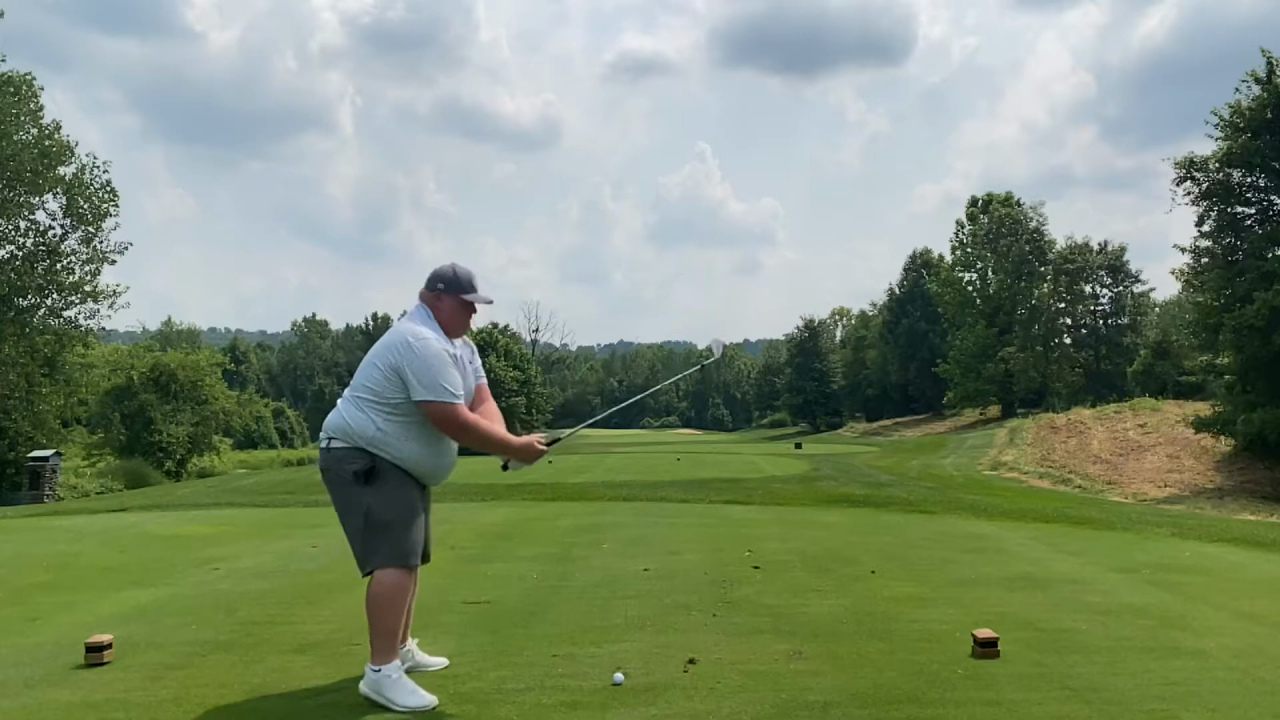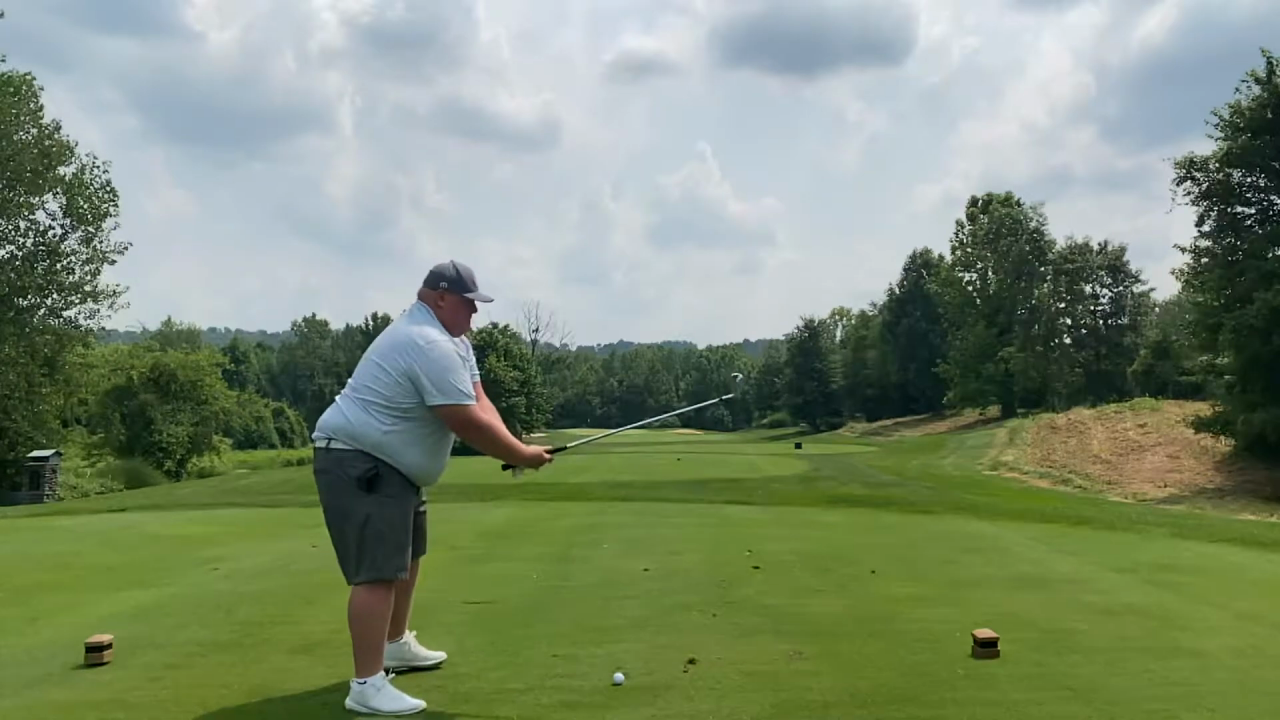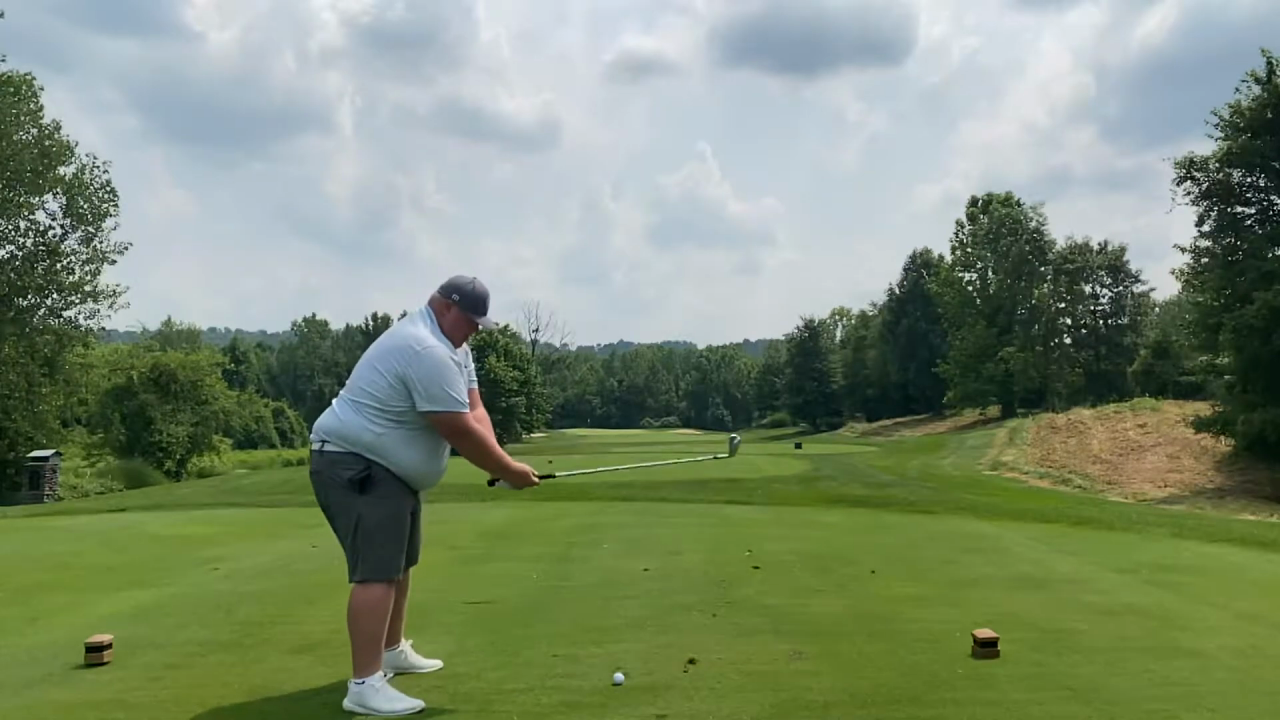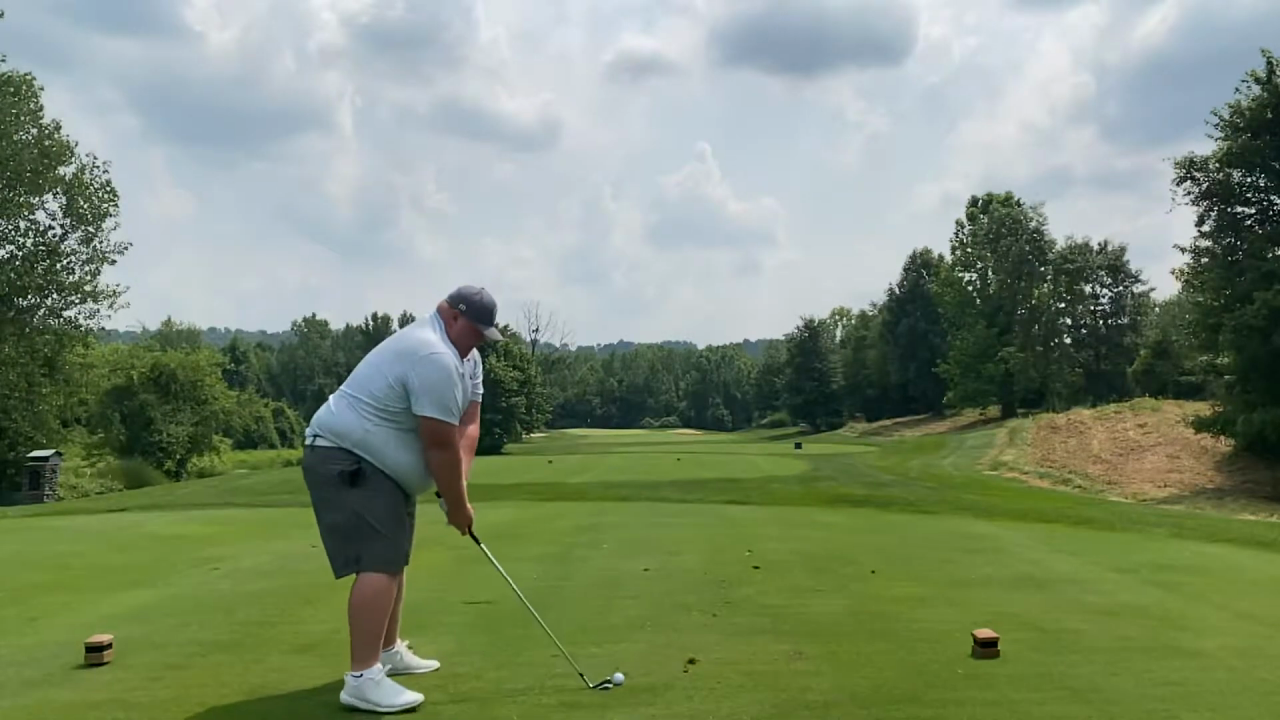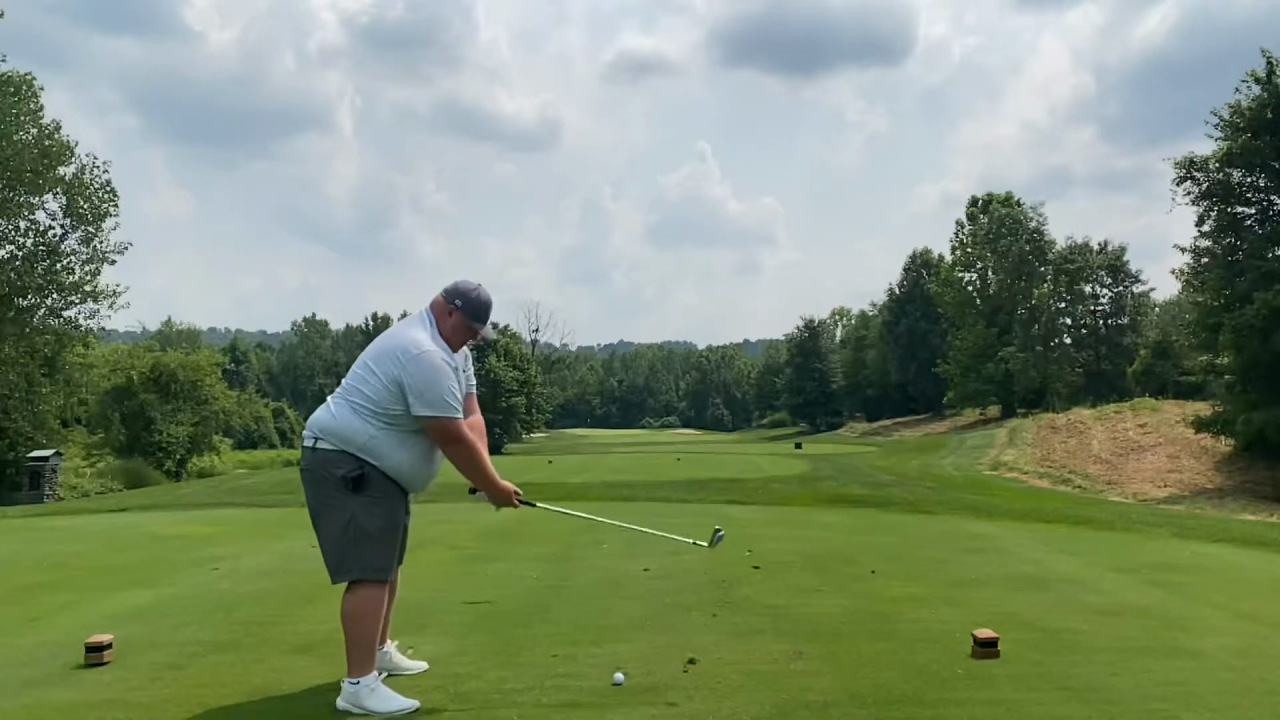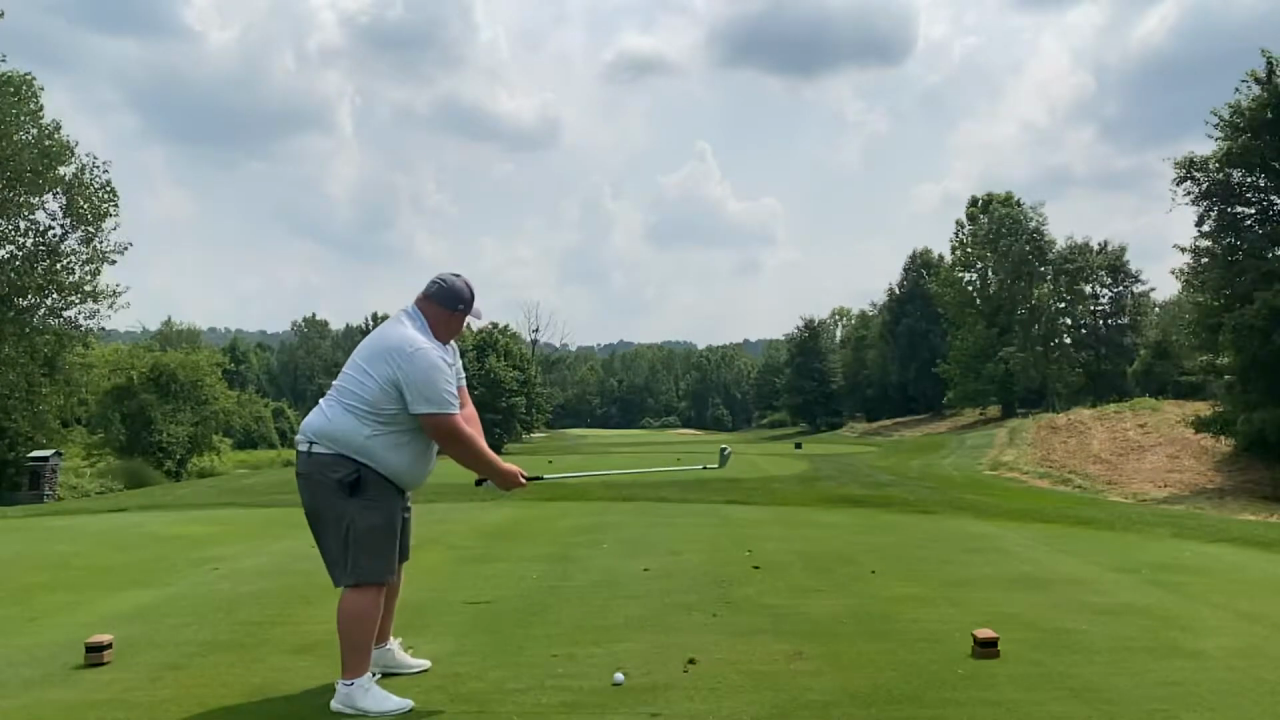
dt=0.5s
person 1, frame 1
left shoulder: (459, 344)
right shoulder: (422, 344)
left elbow: (482, 404)
right elbow: (454, 422)
left wrist: (507, 443)
right wrist: (513, 447)
left hip: (400, 466)
right hip: (363, 462)
left knee: (407, 558)
right knee: (394, 560)
left ankle: (400, 649)
right ankle: (382, 672)
person 1, frame 2
left shoulder: (450, 339)
right shoulder: (430, 347)
left elbow: (479, 404)
right elbow: (468, 424)
left wrist: (513, 446)
right wrist: (521, 455)
left hip: (387, 466)
right hip: (359, 464)
left knee: (405, 558)
right knee: (378, 571)
left ankle: (395, 644)
right ankle: (366, 685)
person 1, frame 3
left shoulder: (450, 344)
right shoulder: (426, 352)
left elbow: (474, 413)
right elbow: (459, 432)
left wrist: (498, 462)
right wrist: (508, 469)
left hip: (386, 468)
right hip: (355, 466)
left knee: (398, 562)
right knee: (378, 571)
left ankle: (391, 649)
person 1, frame 4
left shoulder: (464, 355)
right shoulder: (434, 358)
left elbow: (467, 426)
right elbow: (440, 444)
left wrist: (455, 487)
right wrist: (457, 503)
left hip: (380, 468)
right hip: (346, 462)
left knee: (391, 560)
right knee: (378, 563)
left ankle: (387, 650)
right ankle: (363, 677)
person 1, frame 5
left shoulder: (451, 347)
right shoulder: (423, 355)
left elbow: (470, 418)
right elbow: (452, 437)
left wrist: (488, 475)
right wrist: (493, 487)
left hip: (376, 468)
right hip: (345, 464)
left knee: (385, 564)
right knee: (370, 571)
left ankle: (378, 651)
right ankle: (359, 684)
person 1, frame 6
left shoulder: (434, 341)
right shoulder: (418, 353)
left elbow: (463, 410)
right elbow: (450, 434)
left wrist: (488, 462)
right wrist: (498, 471)
left hip: (370, 467)
right hip: (342, 468)
left knee: (388, 563)
right knee: (368, 573)
left ankle: (380, 649)
